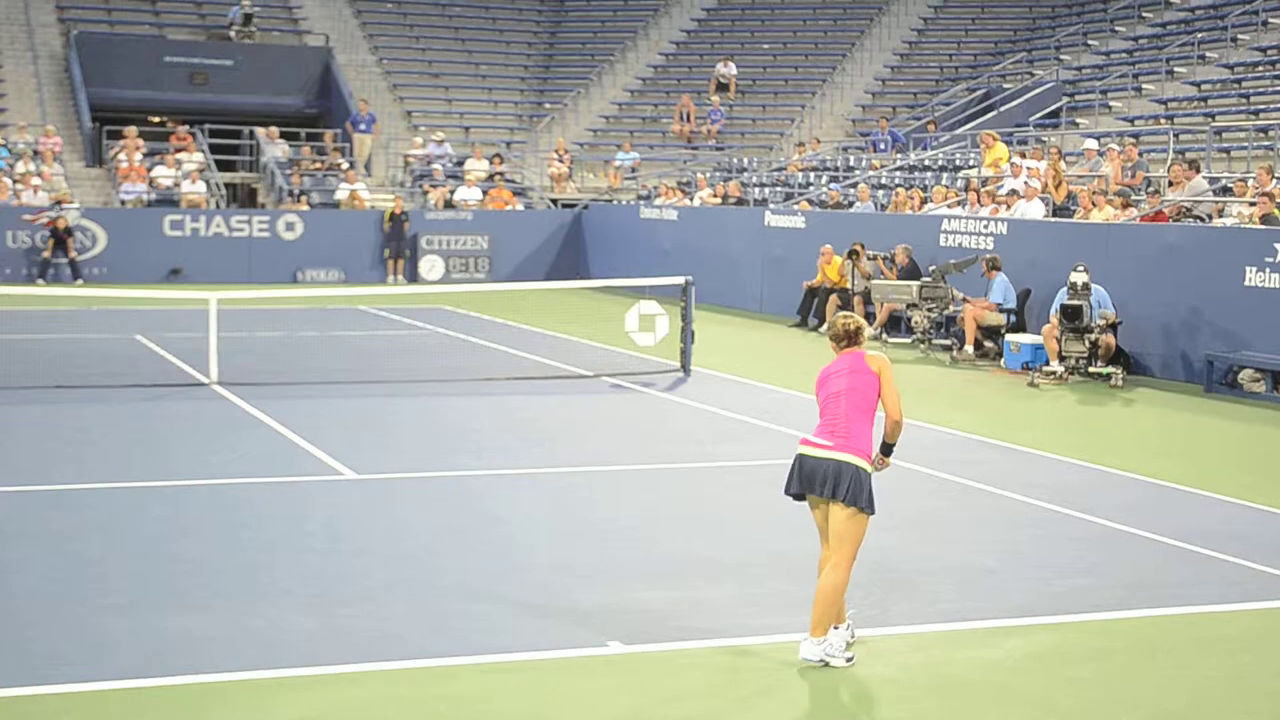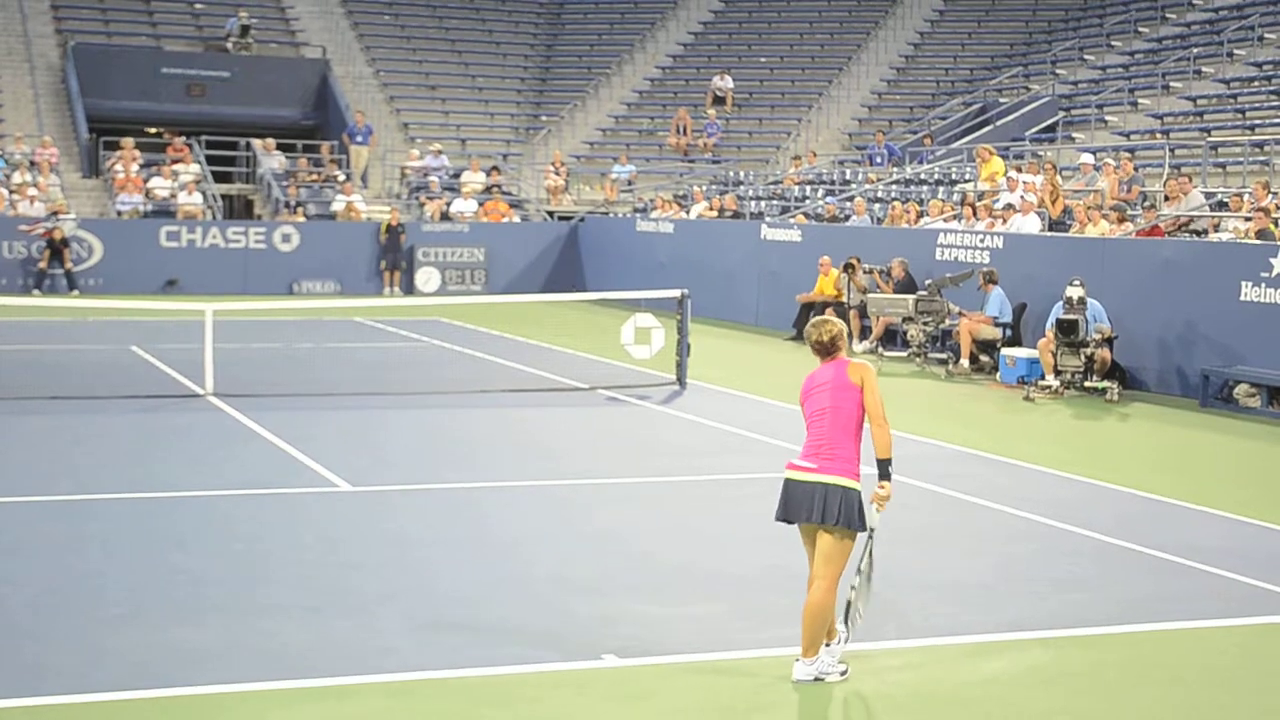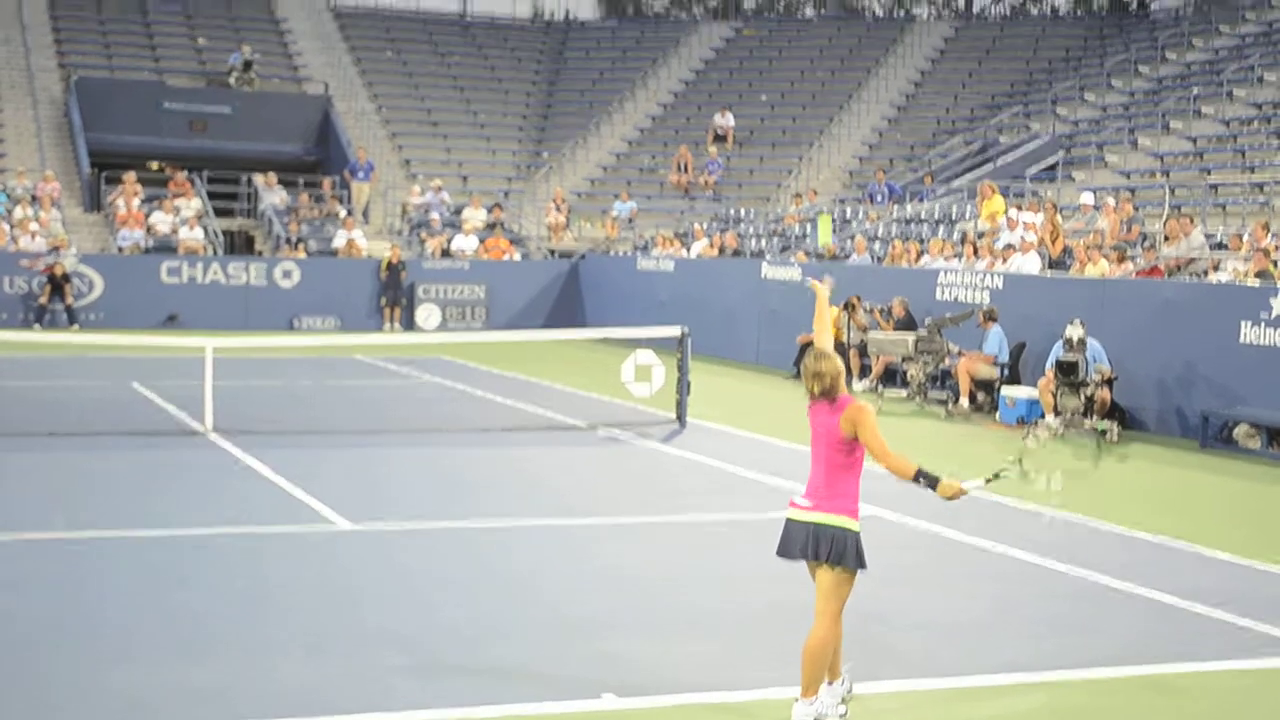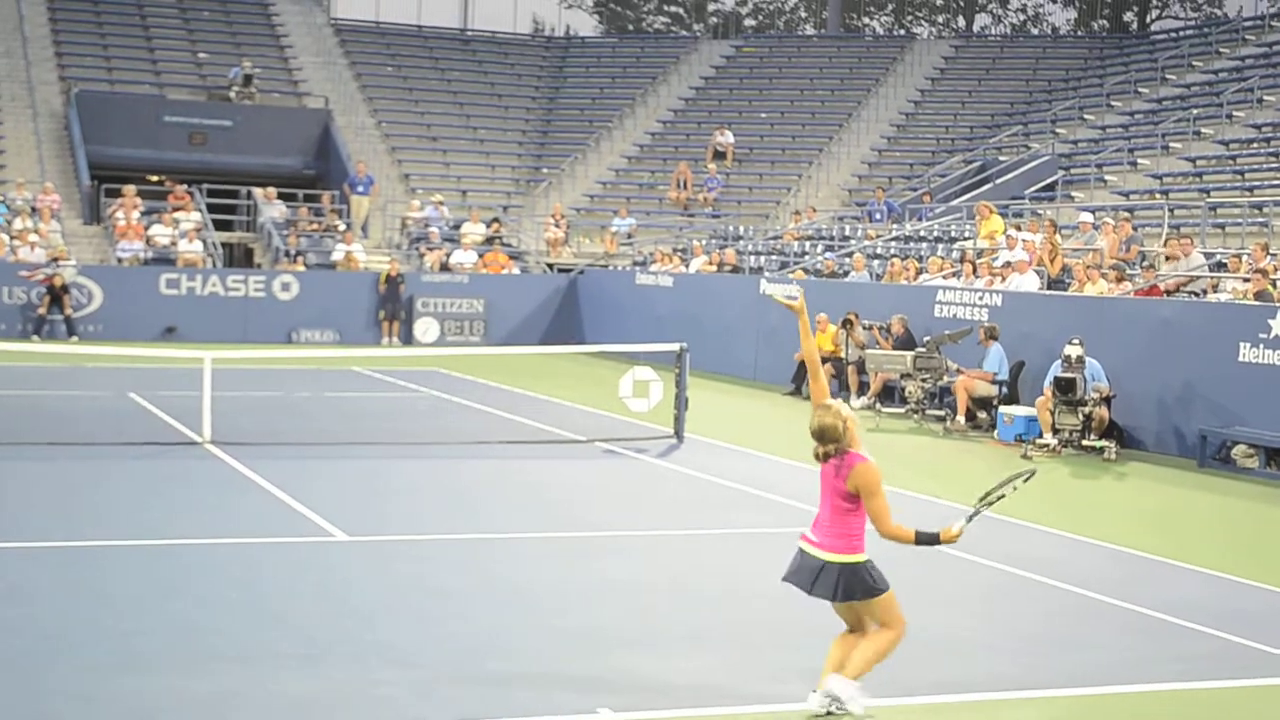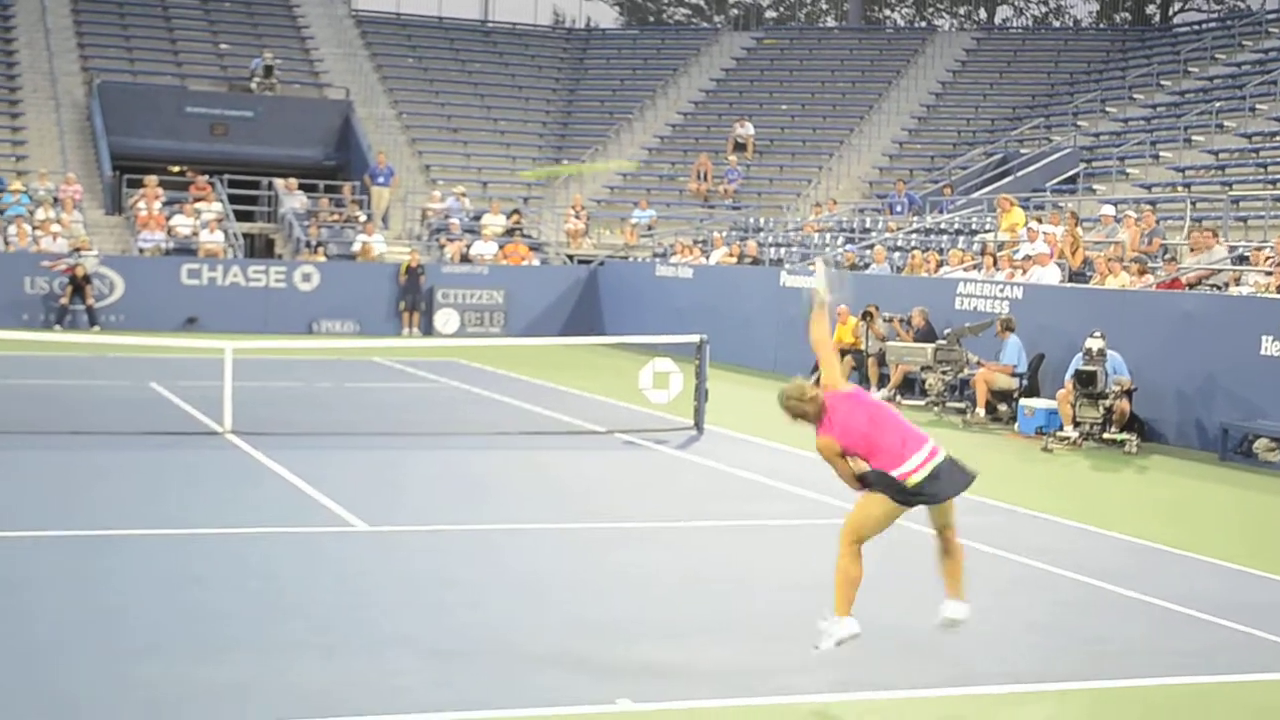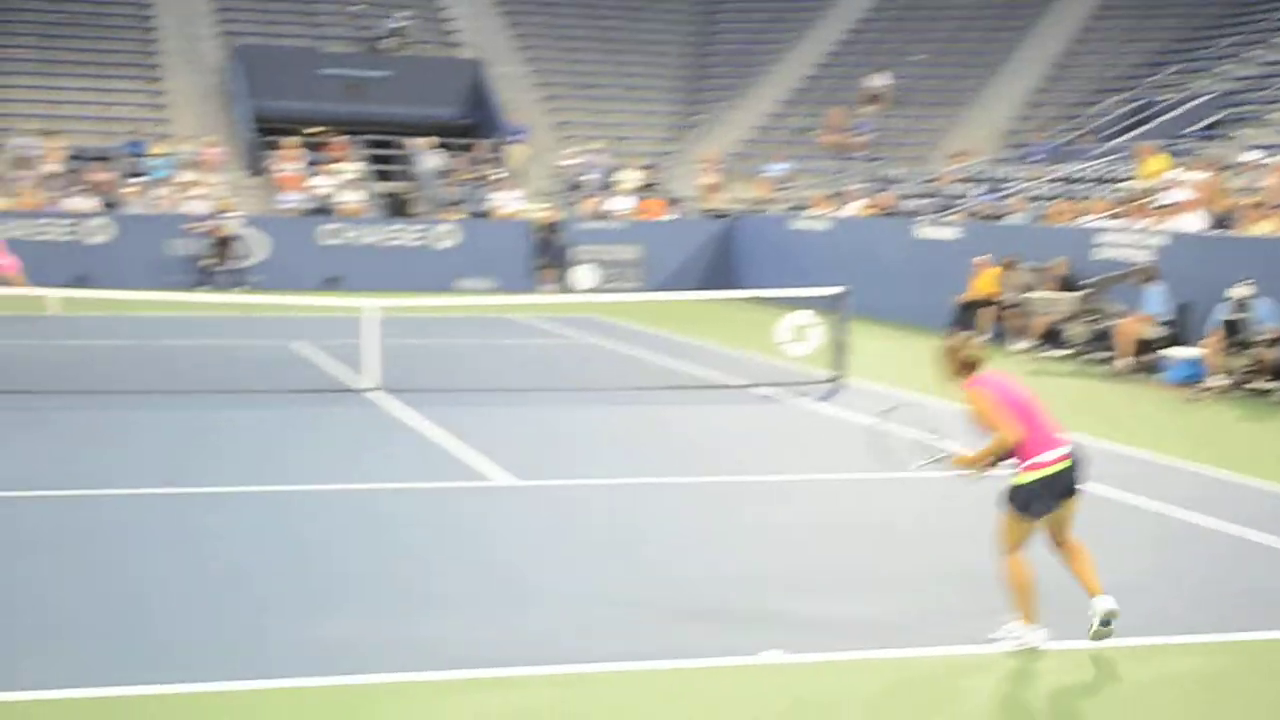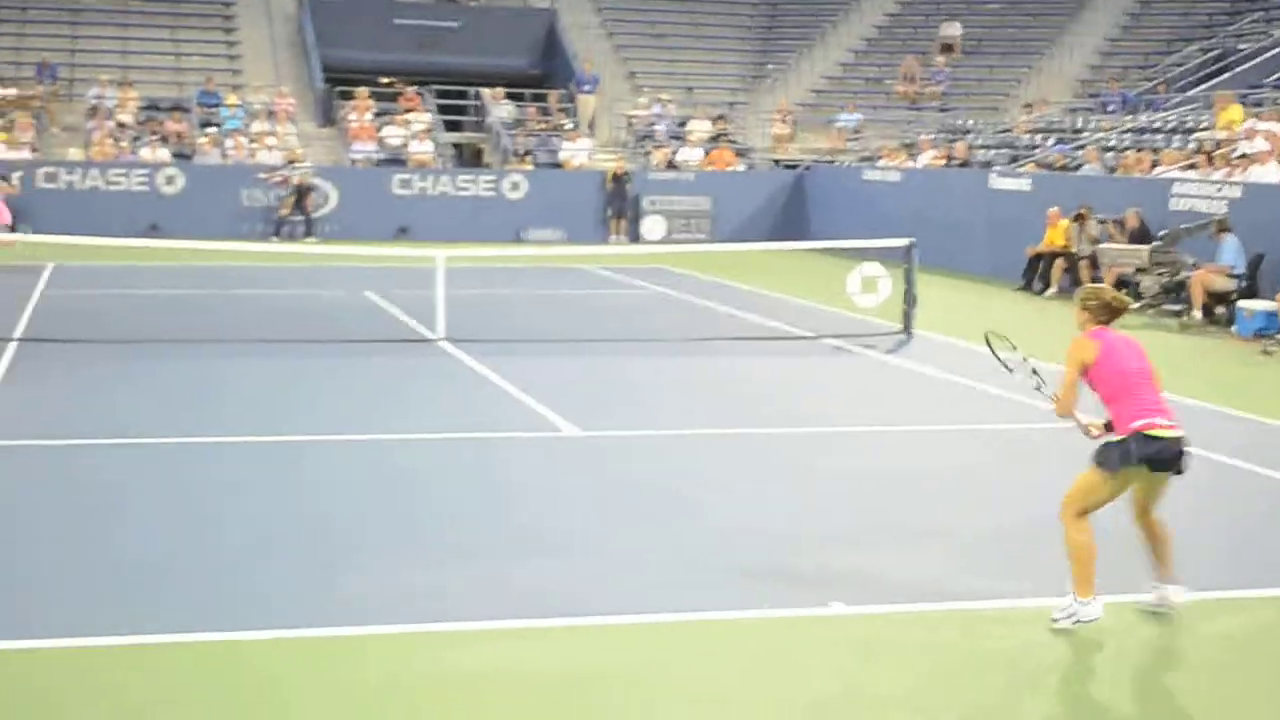
dt=0.5s
person 1, frame 1
left shoulder: (825, 372)
right shoulder: (877, 360)
right elbow: (894, 416)
right wrist: (885, 453)
left hip: (812, 456)
right hip: (847, 465)
left knee: (832, 553)
right knee: (841, 562)
left ankle: (838, 626)
right ankle: (815, 641)
person 1, frame 2
left shoulder: (809, 382)
right shoulder: (860, 370)
right elbow: (878, 423)
right wrist: (885, 476)
left hip: (800, 479)
right hip: (835, 487)
left knee: (821, 575)
right knee: (825, 581)
left ankle: (831, 638)
right ankle: (808, 662)
person 1, frame 3
left shoulder: (815, 399)
right shoulder: (855, 411)
left elbow: (821, 342)
right elbow: (887, 458)
left wrist: (822, 298)
right wrist: (938, 484)
left hip: (805, 519)
right hip: (834, 527)
left knee: (831, 608)
right knee: (826, 617)
left ankle: (833, 683)
person 1, frame 4
left shoulder: (826, 442)
right shoulder: (863, 469)
left elbow: (814, 369)
right elbow: (887, 529)
left wrist: (802, 316)
right wrist: (938, 538)
left hip: (815, 553)
right hip: (843, 563)
left knee: (858, 629)
right knee: (892, 626)
right ankle: (843, 682)
person 1, frame 5
left shoulder: (827, 441)
right shoulder: (837, 390)
left elbow: (856, 481)
right elbow: (825, 344)
right wrist: (820, 305)
left hip: (904, 481)
right hip: (934, 461)
left knee: (849, 540)
right knee: (946, 532)
left ankle: (842, 621)
right ankle: (956, 601)
person 1, frame 6
left shoulder: (976, 392)
right shoulder: (1001, 379)
left elbow: (1012, 436)
left wrist: (976, 460)
right wrist: (990, 457)
left hip: (1040, 471)
right hip: (1064, 459)
left knee: (1011, 548)
right knee: (1063, 539)
left ankle: (1029, 628)
right ankle: (1100, 600)
person 1, frame 7
left shoulder: (1082, 345)
right shoulder: (1132, 343)
left elbow: (1065, 406)
left wrist: (1063, 407)
left hip: (1136, 439)
right hip: (1168, 438)
left knee: (1072, 512)
right knee: (1144, 512)
left ankle: (1085, 601)
right ankle: (1166, 587)
